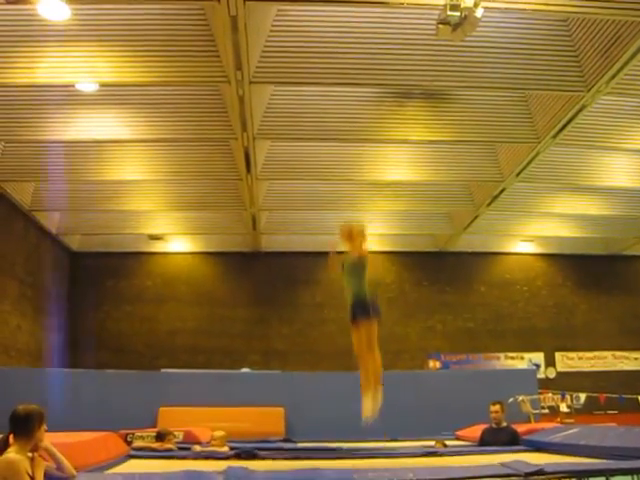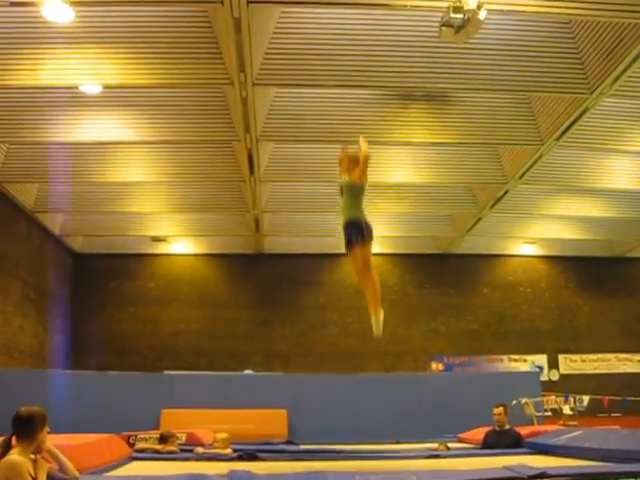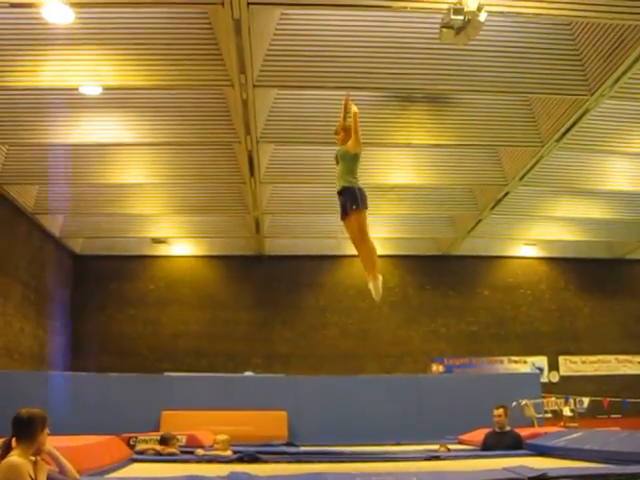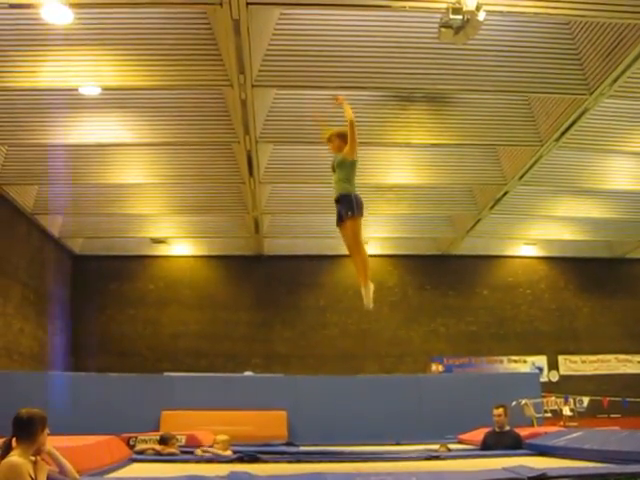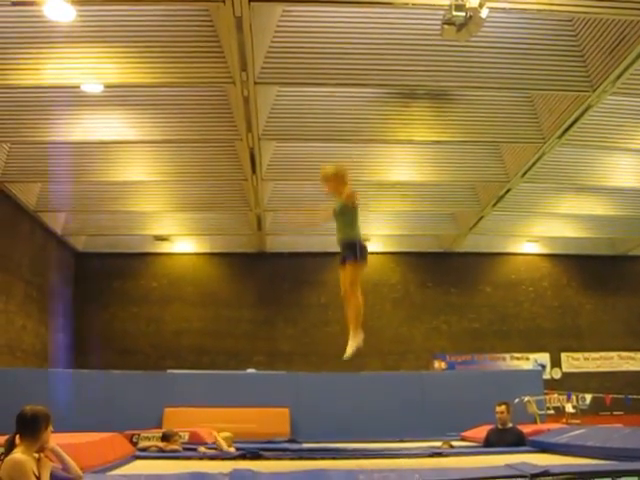
dt=0.2s
person 1, frame 1
left shoulder: (360, 251)
right shoulder: (349, 255)
left elbow: (364, 249)
left wrist: (360, 236)
right wrist: (334, 258)
left hip: (365, 302)
right hip: (355, 304)
left knee: (370, 349)
right knee: (360, 353)
left ankle: (375, 391)
right ankle: (367, 394)
person 1, frame 2
left shoulder: (359, 176)
right shoulder: (347, 180)
left elbow: (365, 156)
right elbow: (344, 169)
left wrist: (363, 144)
right wrist: (344, 155)
left hip: (358, 225)
right hip: (350, 227)
left knee: (366, 270)
right knee: (361, 273)
left ankle: (377, 310)
right ankle: (373, 311)
person 1, frame 3
left shoulder: (354, 144)
right shoulder: (343, 149)
left elbow: (355, 116)
right elbow: (343, 125)
left wrist: (352, 106)
right wrist: (344, 111)
left hip: (353, 192)
right hip: (344, 195)
left knee: (363, 237)
right knee: (357, 241)
left ankle: (375, 275)
right ankle: (371, 277)
person 1, frame 4
left shoulder: (350, 152)
right shoulder: (340, 157)
left elbow: (351, 123)
left wrist: (345, 105)
left hip: (351, 200)
right hip: (342, 203)
left knee: (356, 245)
right knee: (352, 248)
left ankle: (366, 284)
right ankle: (365, 285)
person 1, frame 5
left shoulder: (349, 197)
right shoulder: (340, 203)
left elbow: (348, 188)
left hip: (354, 247)
right hip: (346, 250)
left knee: (352, 291)
right knee: (346, 294)
left ankle: (355, 335)
right ankle: (355, 335)
